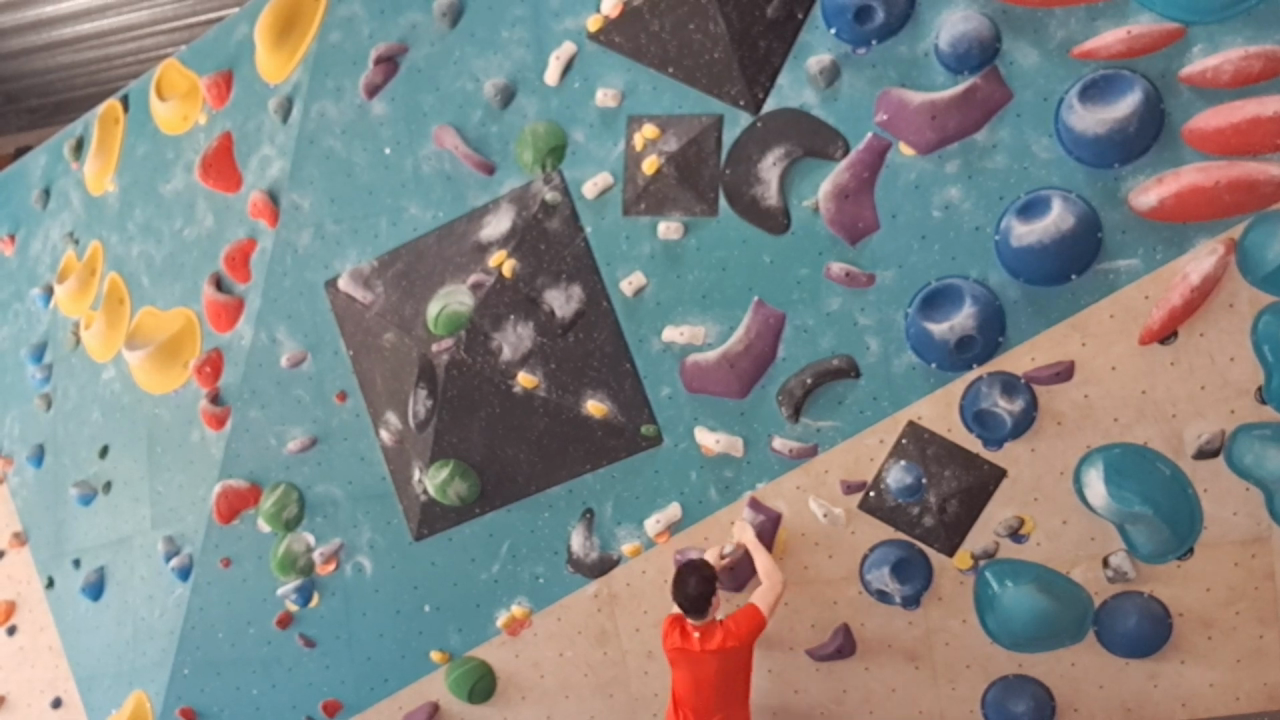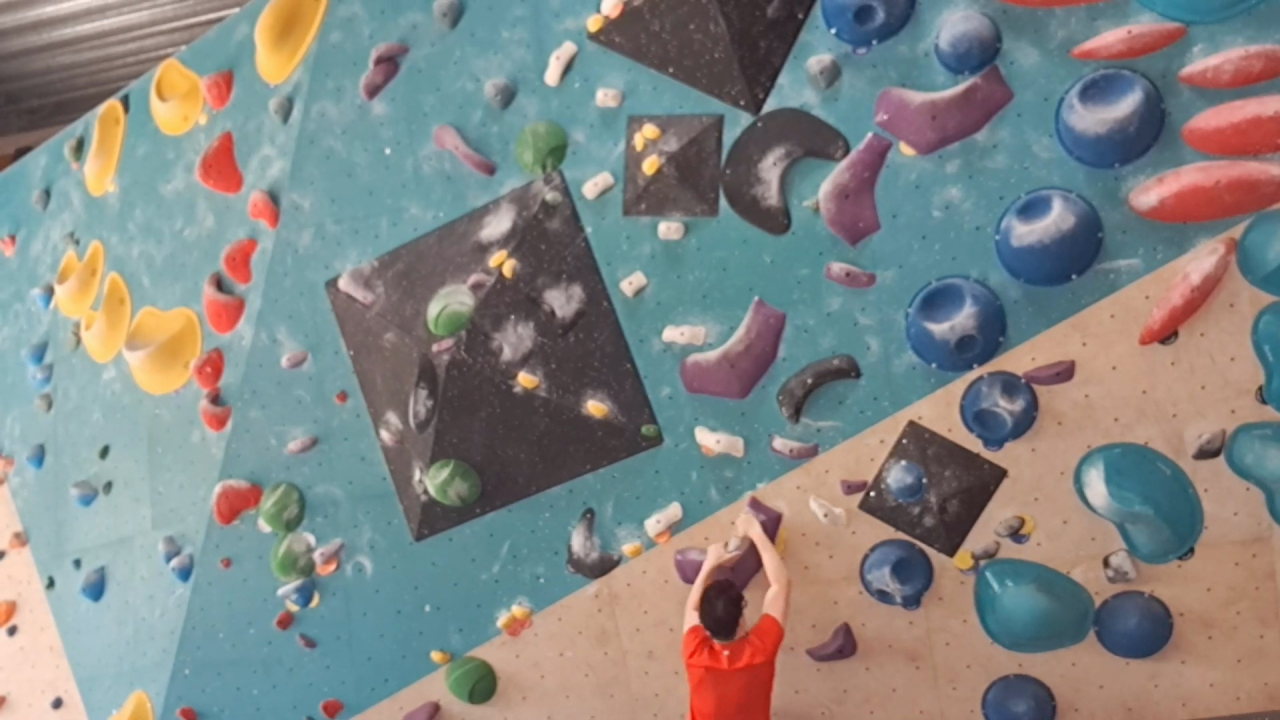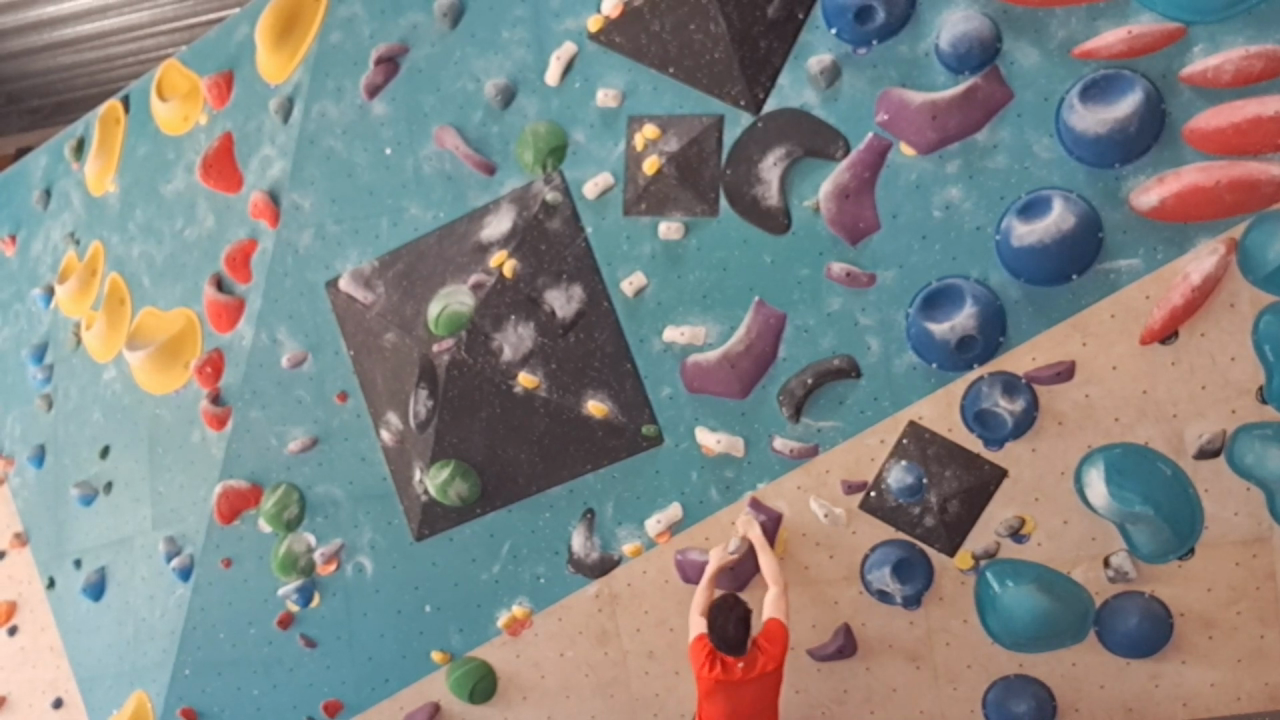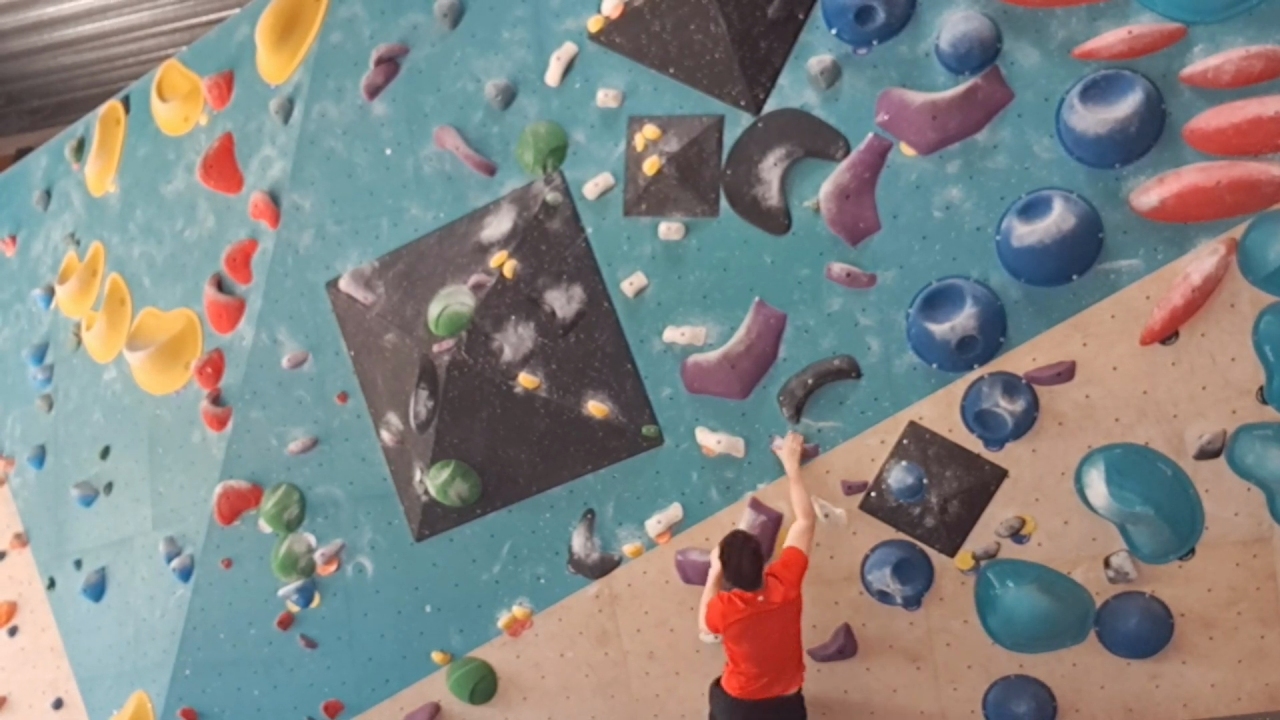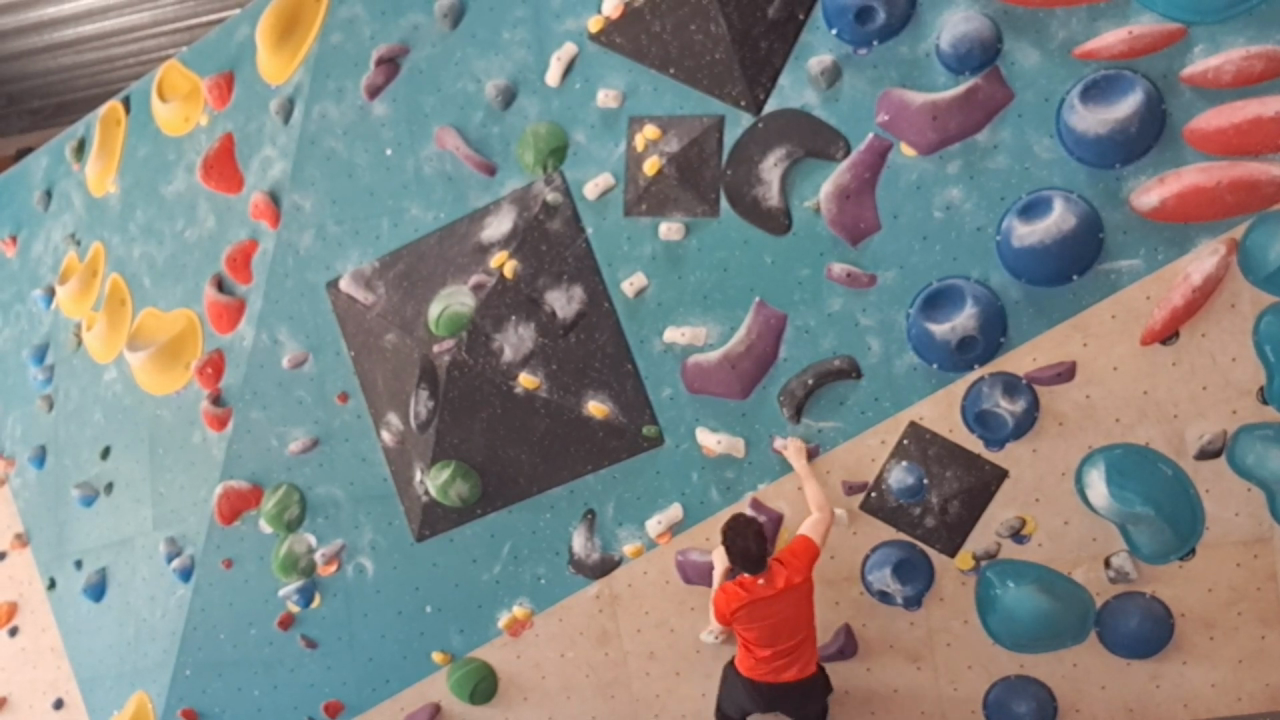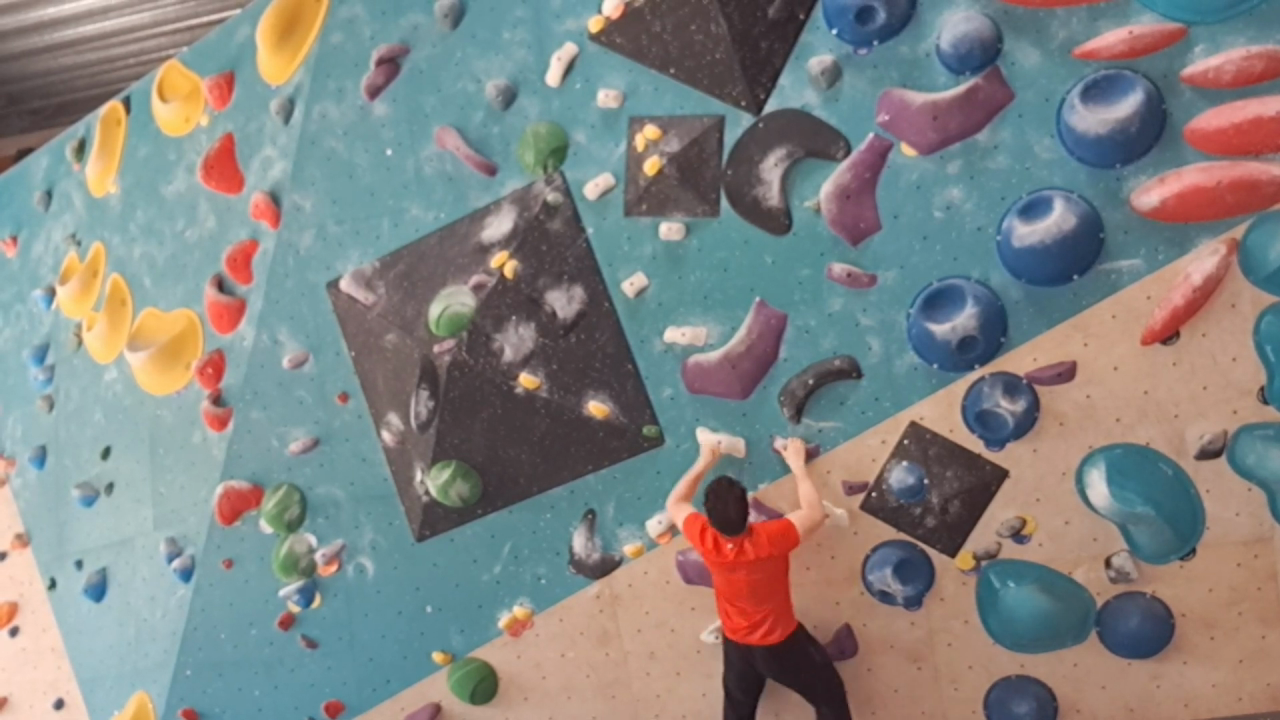
dt=0.4s
person 1, frame 1
left shoulder: (672, 634)
right shoulder: (735, 635)
left elbow: (688, 601)
right elbow: (775, 582)
left wrist: (704, 569)
right wrist: (749, 540)
person 1, frame 2
left shoulder: (696, 654)
right shoulder: (761, 650)
left elbow: (692, 608)
right elbow: (781, 583)
left wrist: (710, 564)
right wrist: (756, 534)
person 1, frame 3
left shoulder: (706, 666)
right shoulder: (770, 657)
left elbow: (698, 614)
right elbow: (777, 587)
left wrist: (713, 567)
right wrist: (755, 535)
person 1, frame 4
left shoulder: (723, 609)
right shoulder: (786, 584)
left elbow: (705, 625)
right elbow: (805, 520)
left wrist: (714, 572)
right wrist: (791, 463)
person 1, frame 5
left shoulder: (728, 597)
right shoulder: (796, 566)
left elbow: (717, 628)
right elbow: (823, 513)
left wrist: (719, 573)
right wrist: (800, 463)
left hip: (750, 684)
right hip: (802, 685)
person 1, frame 6
left shoulder: (706, 540)
right shoulder: (770, 539)
left elbow: (674, 504)
right elbow: (815, 513)
left wrist: (702, 464)
right wrist: (797, 464)
left hip: (738, 646)
right hip: (783, 644)
